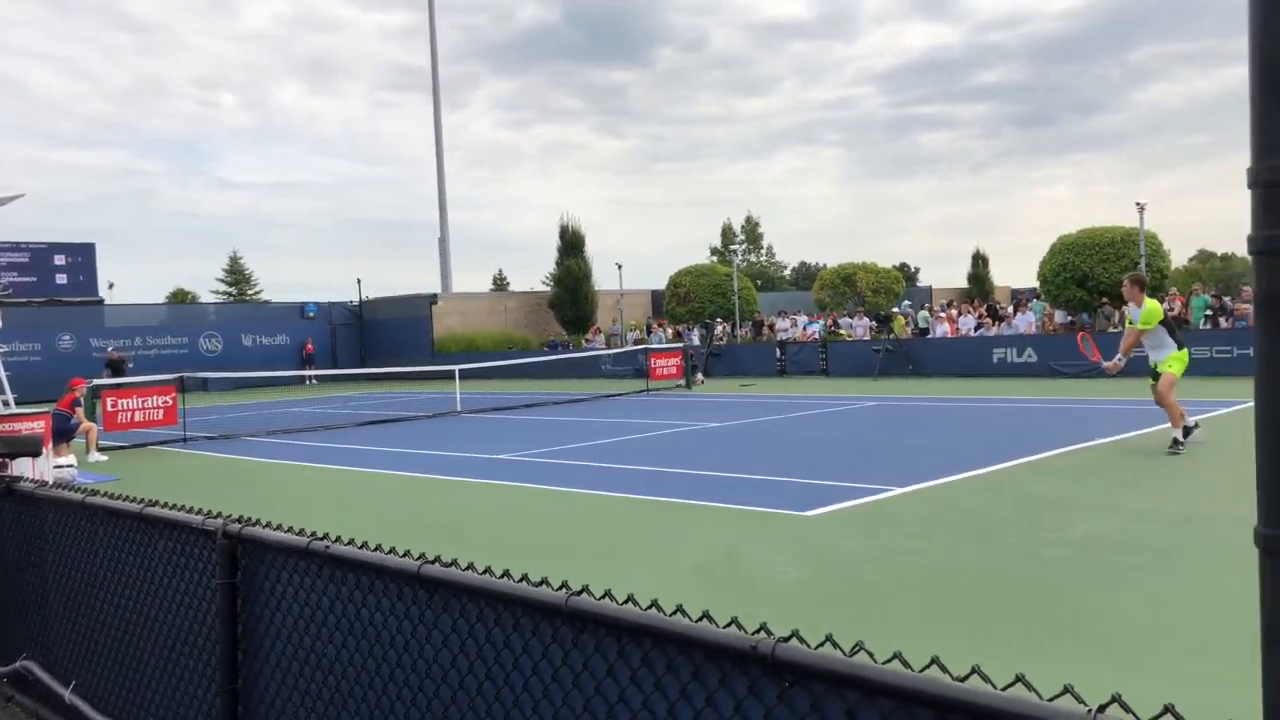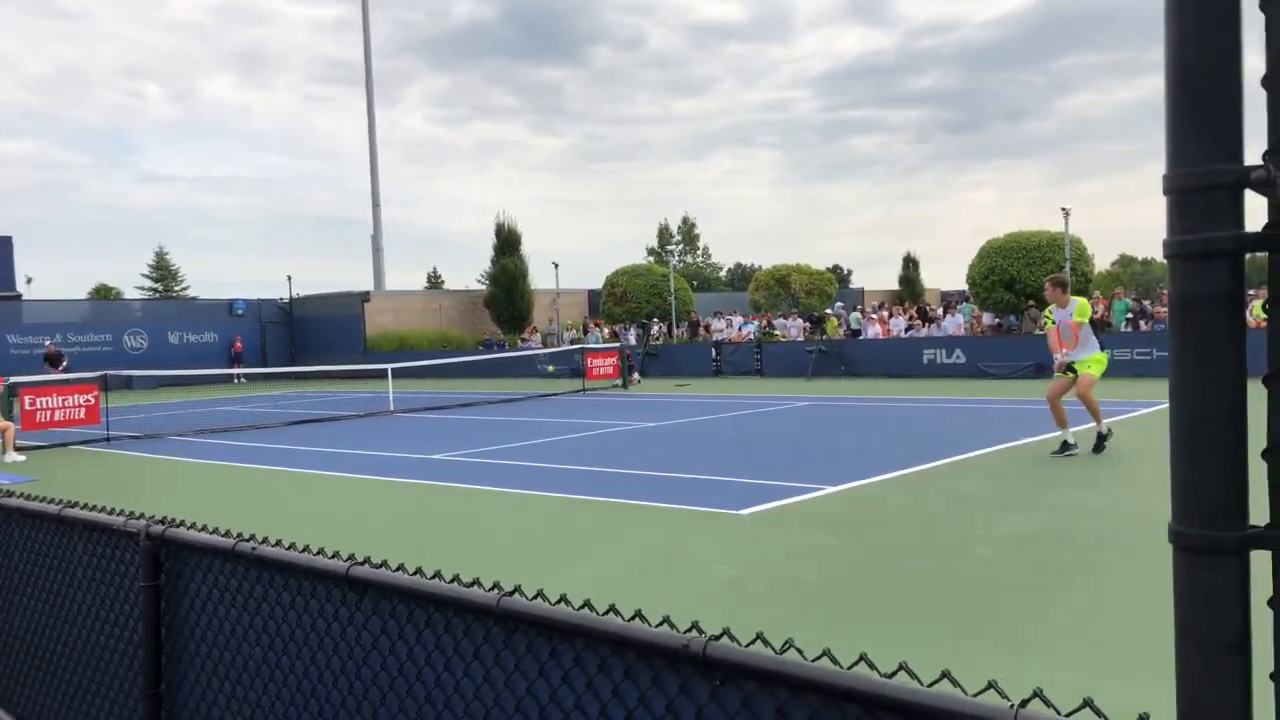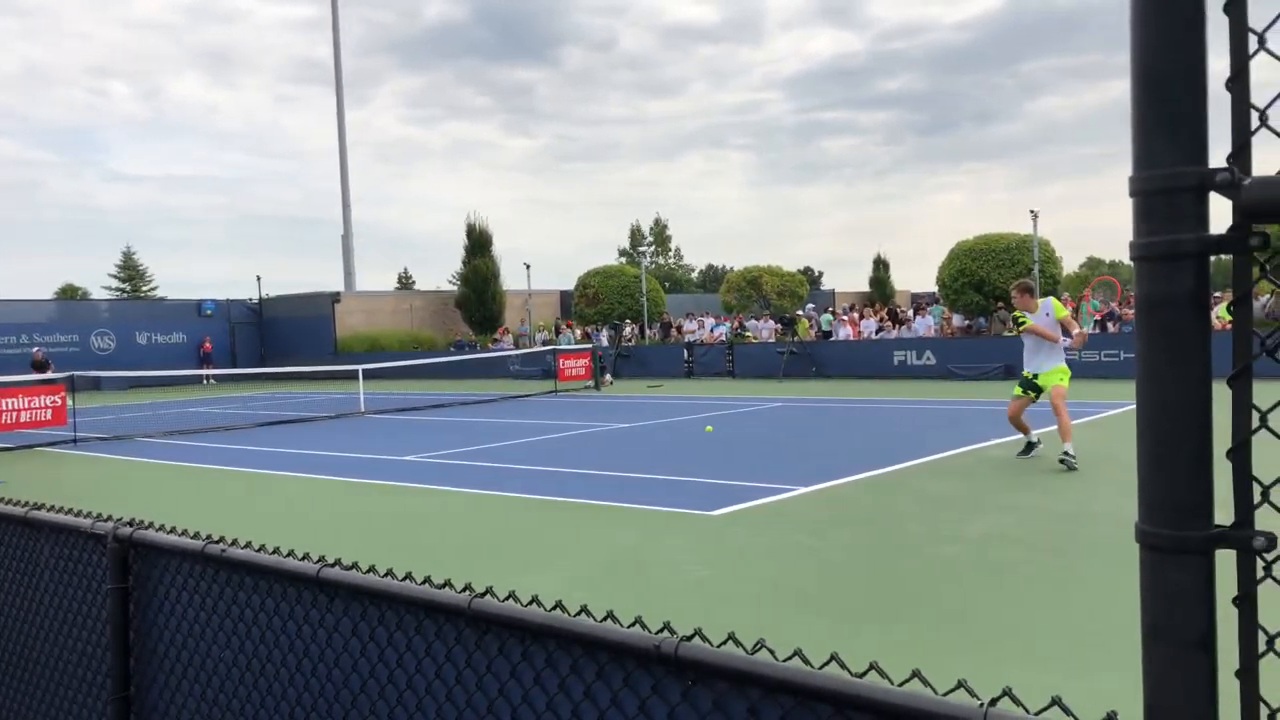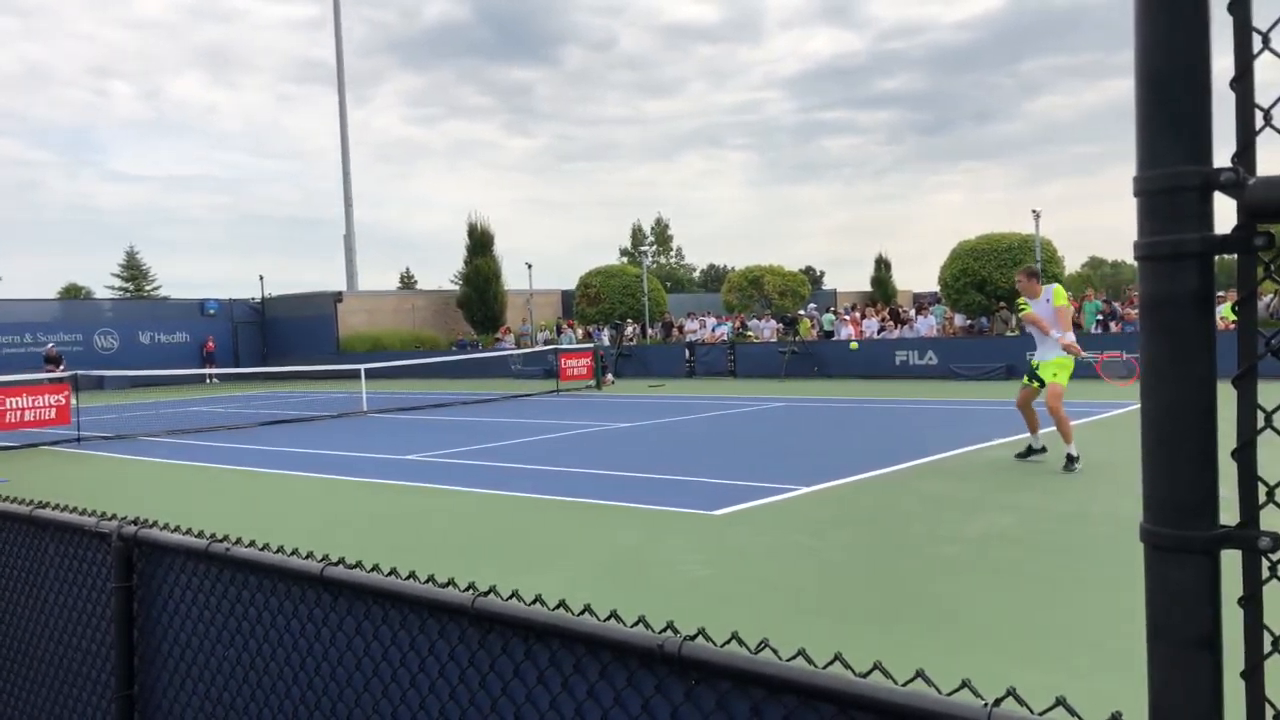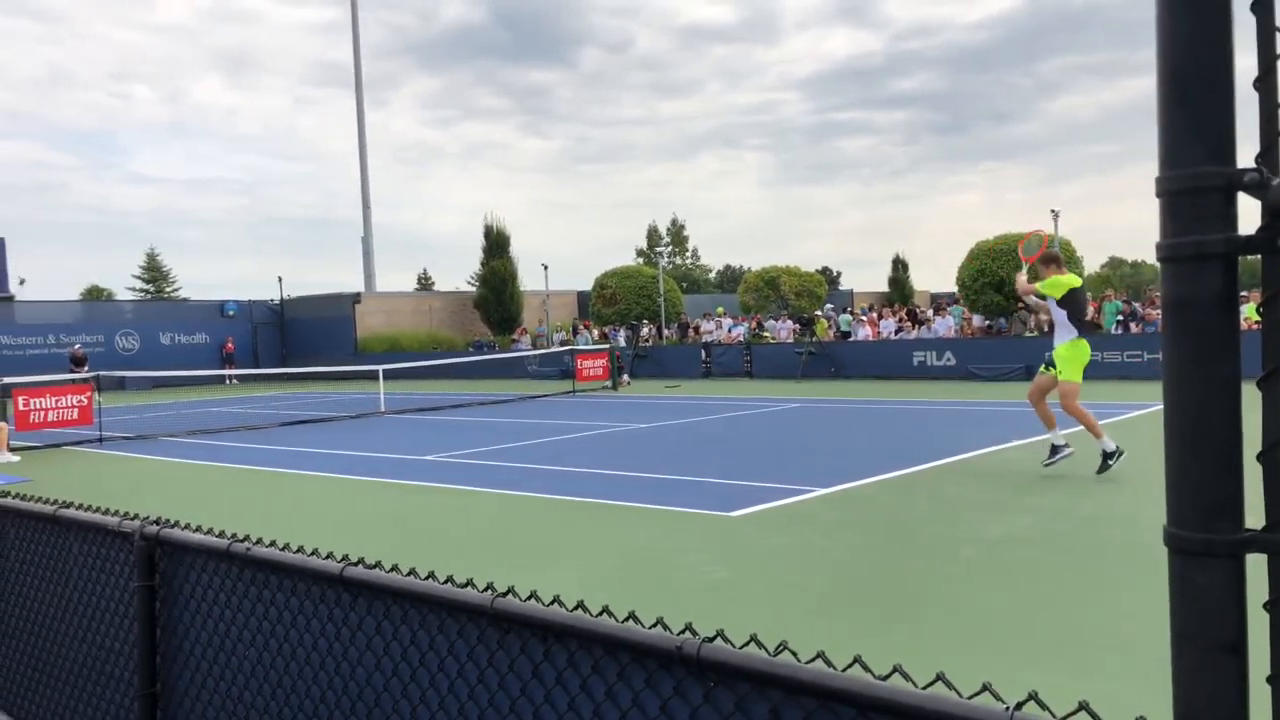
dt=0.2s
person 1, frame 1
left shoulder: (1151, 307)
right shoulder: (1130, 309)
left elbow: (1135, 339)
right elbow: (1127, 337)
left wrist: (1117, 360)
right wrist: (1118, 361)
left hip: (1175, 354)
right hip: (1158, 359)
left knee: (1163, 391)
right knee: (1159, 400)
left ankle: (1178, 439)
right ankle: (1189, 425)
person 1, frame 2
left shoulder: (1080, 304)
right shoulder: (1050, 312)
left elbow: (1076, 333)
right elbow: (1052, 338)
left wrist: (1065, 354)
right wrist: (1059, 358)
left hip: (1094, 357)
right hip: (1072, 361)
left knee: (1082, 392)
right knee: (1052, 396)
left ankle: (1102, 430)
right ankle: (1069, 442)
person 1, frame 3
left shoulder: (1051, 303)
right shoulder: (1018, 317)
left elbow: (1069, 323)
right elbow: (1041, 332)
left wrist: (1077, 332)
right wrist: (1066, 342)
left hip: (1056, 368)
right hip: (1032, 372)
left knee: (1057, 401)
right knee: (1012, 414)
left ankle: (1069, 453)
right ankle: (1033, 441)
person 1, frame 4
left shoulder: (1055, 290)
right shoulder: (1022, 303)
left elbow: (1065, 316)
right elbow: (1039, 323)
left wrist: (1068, 337)
right wrist: (1059, 337)
left hip: (1060, 359)
right hip: (1040, 359)
left knee: (1053, 404)
right knee: (1022, 402)
right ankle: (1036, 445)
person 1, frame 5
left shoulder: (1061, 282)
right shoulder: (1071, 283)
left elbow: (1024, 290)
left wrist: (1021, 279)
right wrist: (1036, 302)
left hip: (1071, 349)
right hip: (1062, 350)
left knee: (1068, 404)
right knee: (1034, 395)
